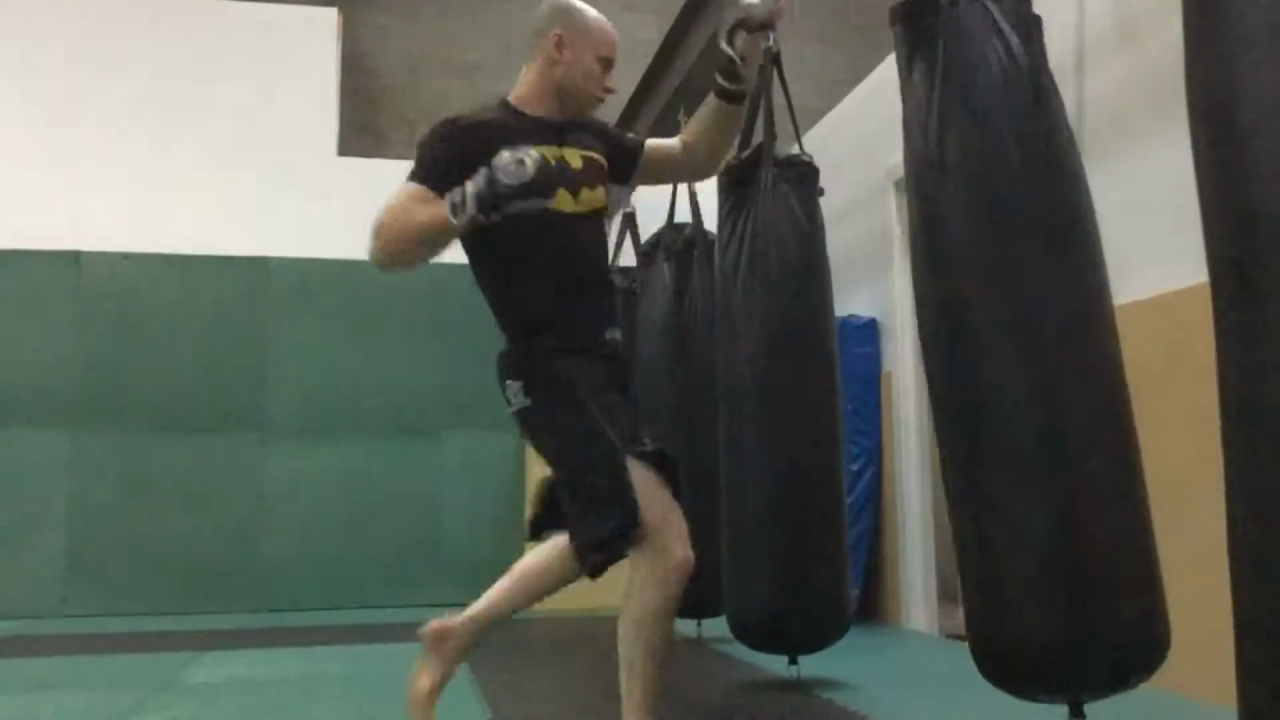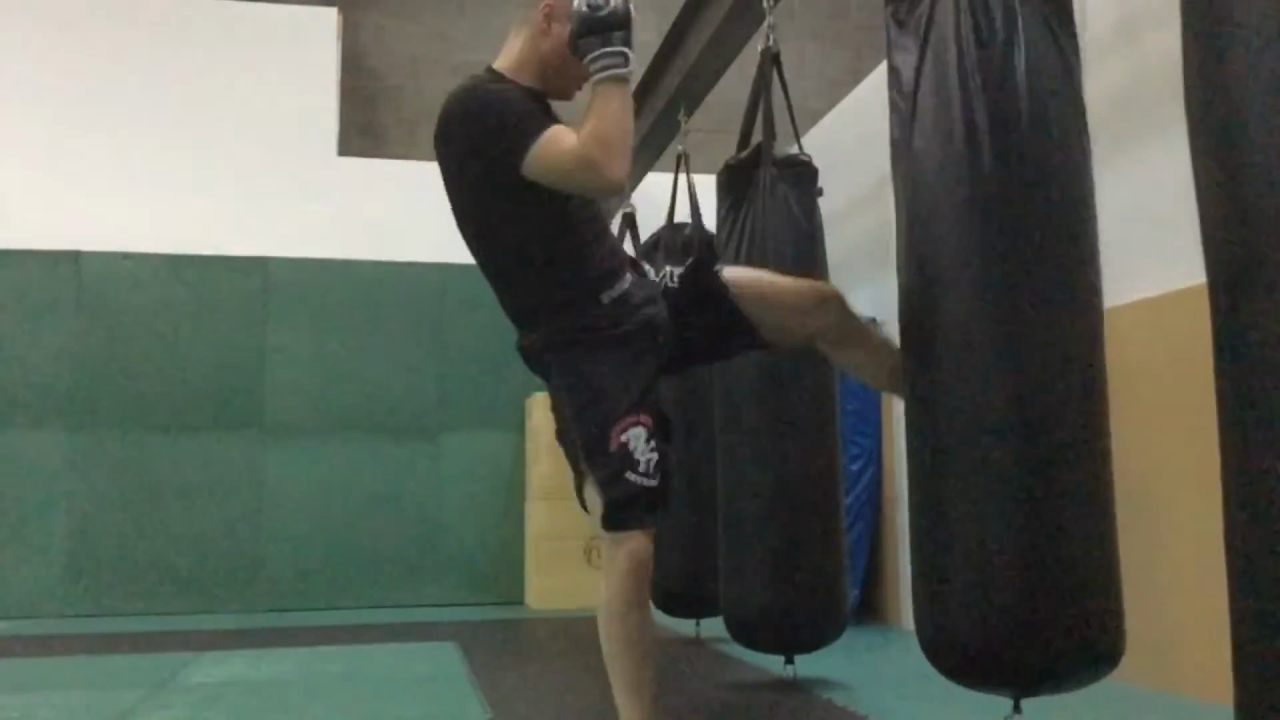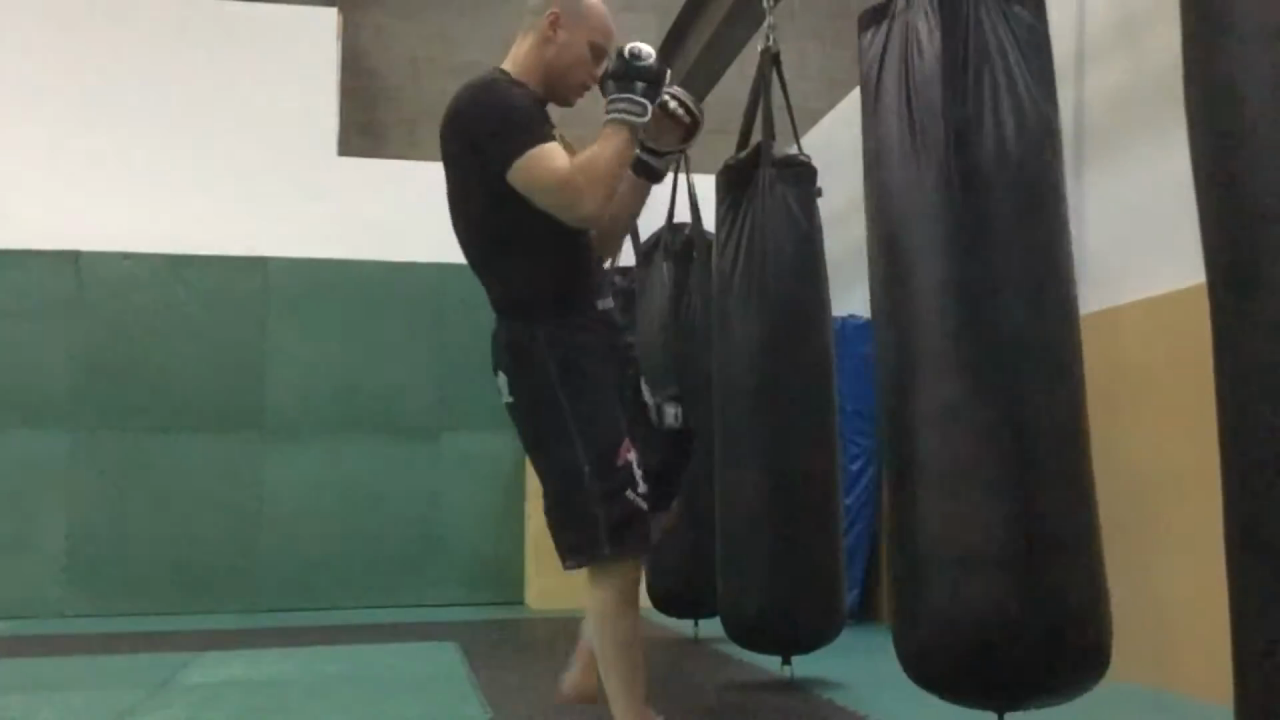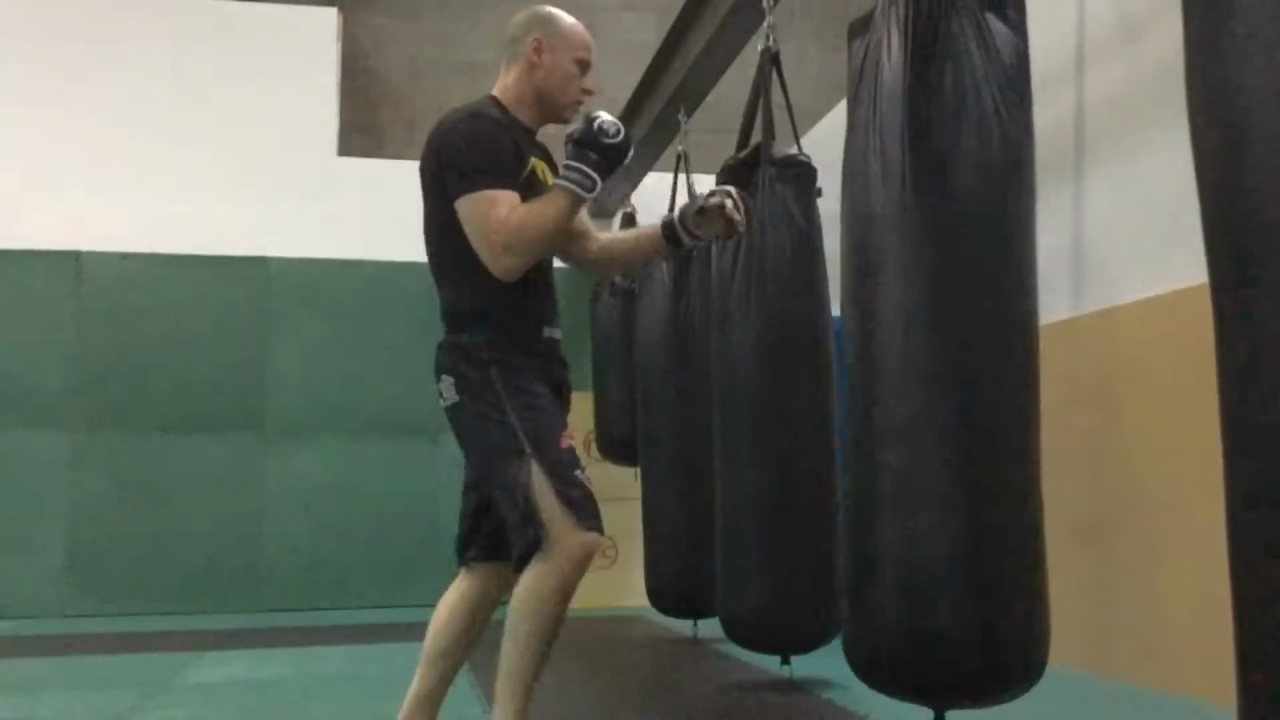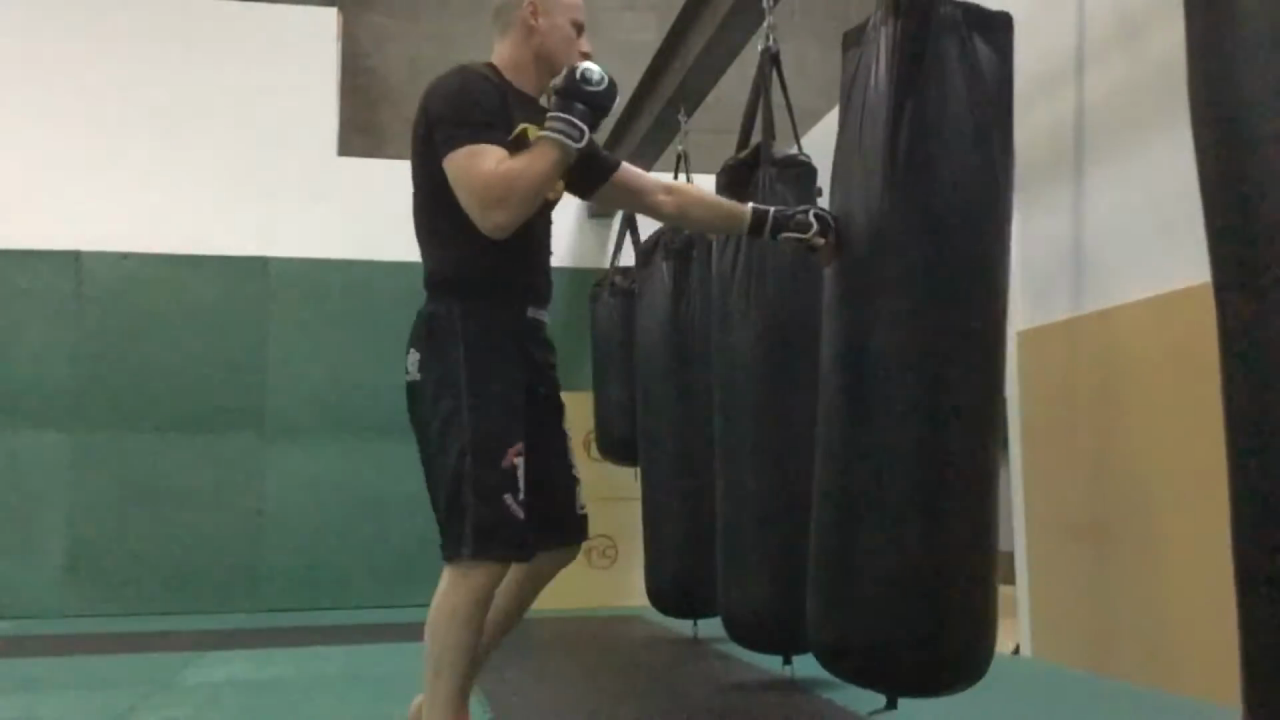
dt=0.3s
person 1, frame 1
left shoulder: (591, 141)
right shoulder: (467, 137)
left elbow: (699, 158)
right elbow: (387, 246)
left wrist: (737, 74)
right wrist: (478, 199)
left hip: (598, 368)
right hip: (553, 379)
left knee: (596, 542)
right knee: (668, 554)
left ankle: (459, 632)
person 1, frame 2
left shoulder: (532, 111)
right shoulder: (480, 108)
right elbow: (605, 169)
left hip: (639, 301)
right hip: (580, 349)
left knee: (816, 303)
right knee: (633, 550)
person 1, frame 3
left shoulder: (526, 112)
right shoulder: (494, 105)
left elbow: (597, 242)
right elbow: (582, 200)
left wrist: (651, 156)
right wrist: (627, 106)
left hip: (583, 334)
right hip: (555, 352)
left knee: (637, 517)
right knee: (615, 555)
person 1, frame 4
left shoulder: (531, 149)
right shoulder: (469, 134)
left elbow: (595, 253)
right elbow: (506, 255)
left wrist: (685, 226)
right wrist: (583, 171)
left hip: (528, 366)
right hip: (490, 367)
left knee: (492, 563)
right knee: (572, 539)
person 1, frame 5
left shoulder: (545, 122)
right shoulder: (463, 94)
left elbow: (662, 198)
right elbow: (494, 209)
left wrist: (773, 222)
right wrist: (571, 125)
left hip: (518, 343)
right hip: (467, 344)
left knee: (554, 541)
right knee: (483, 553)
